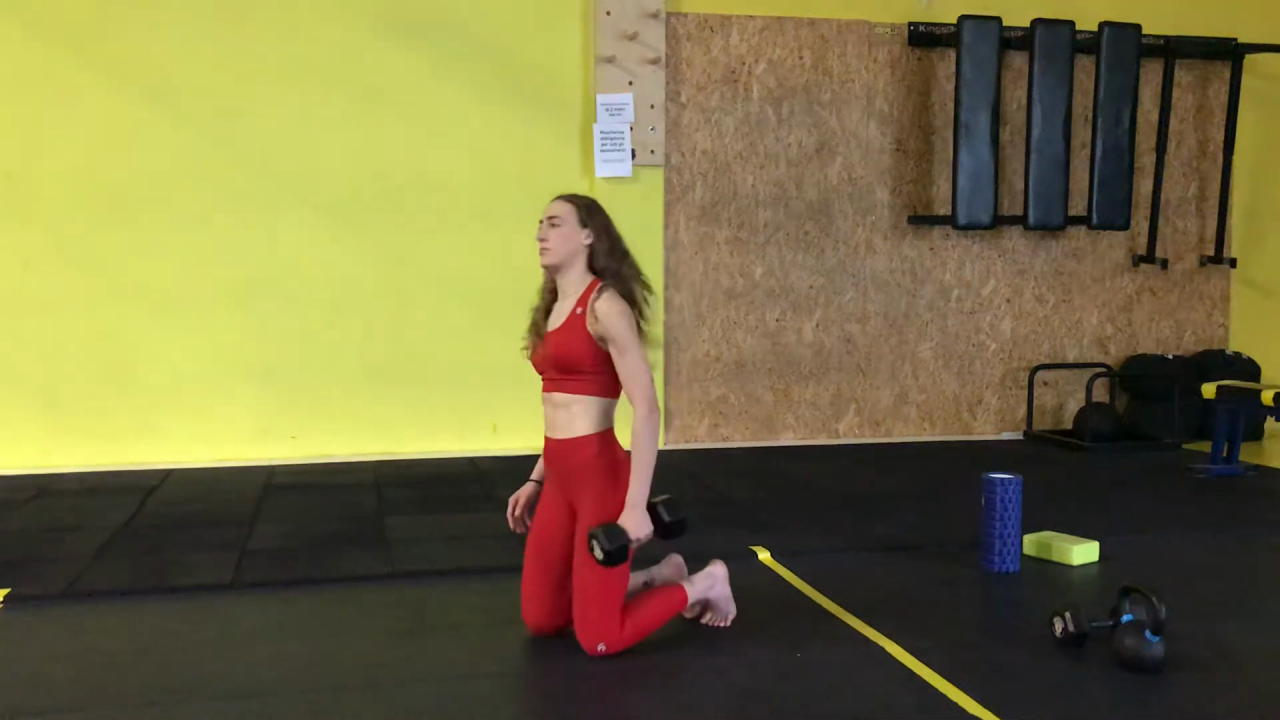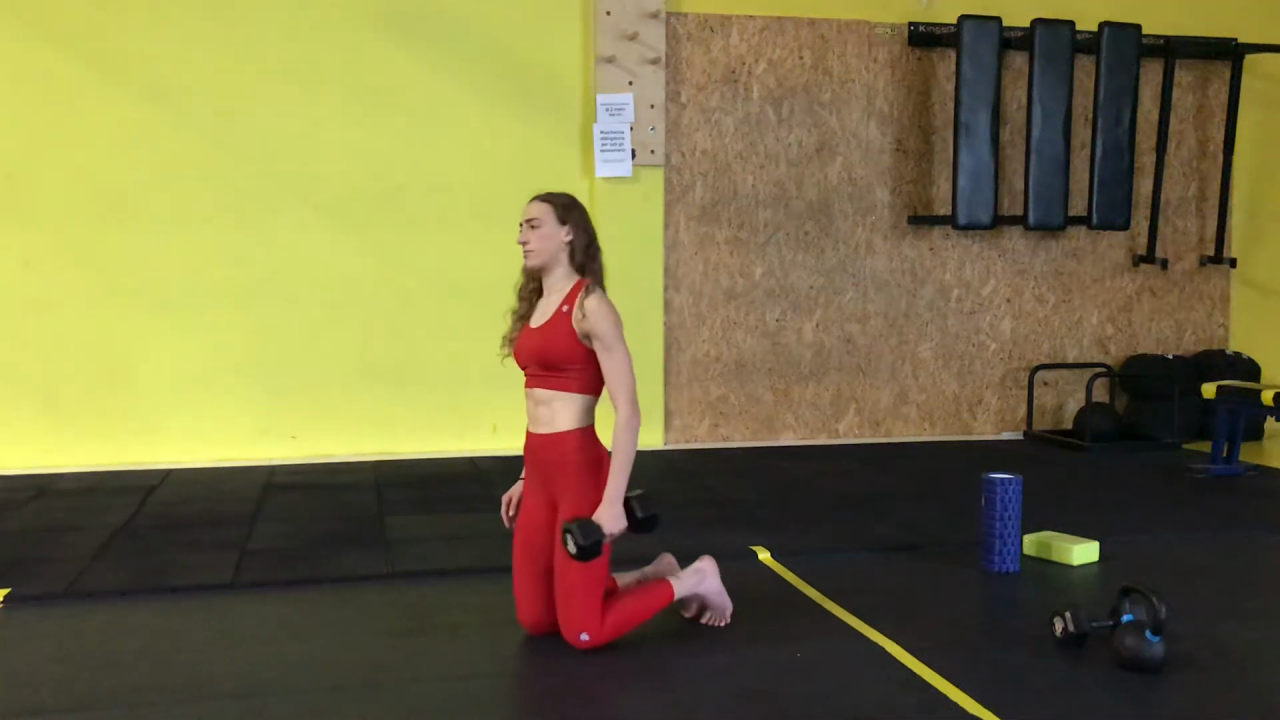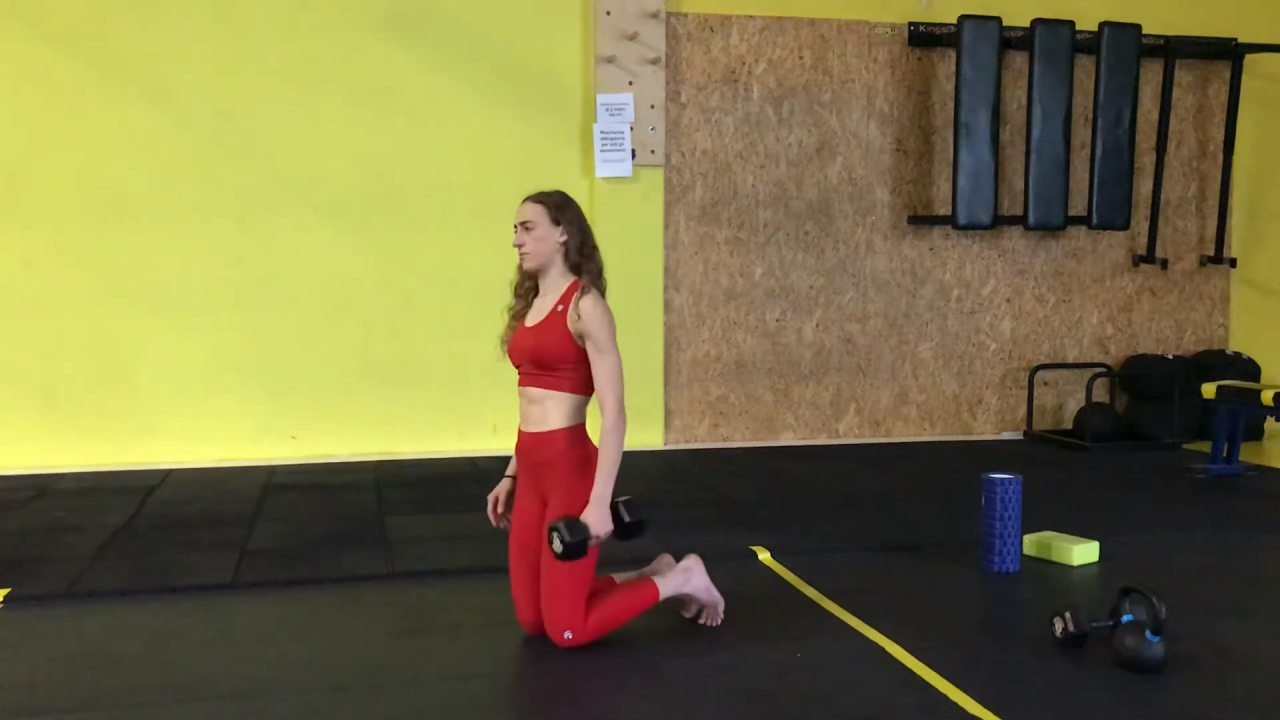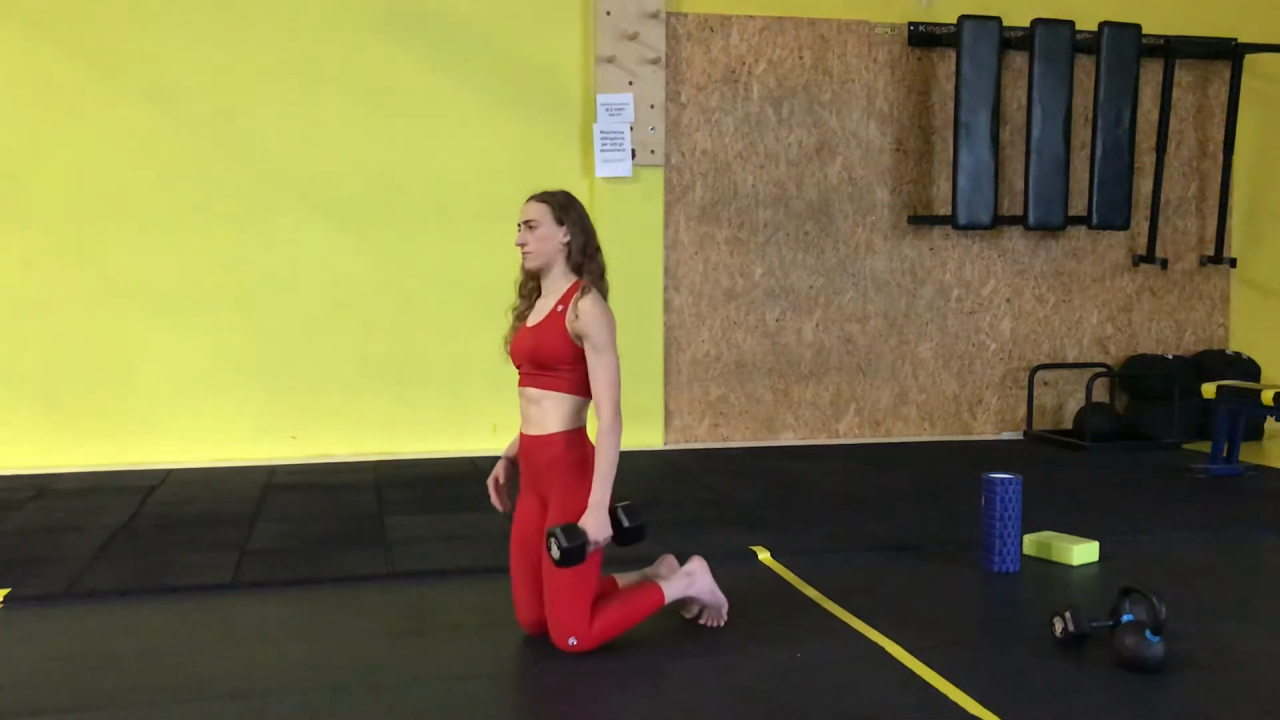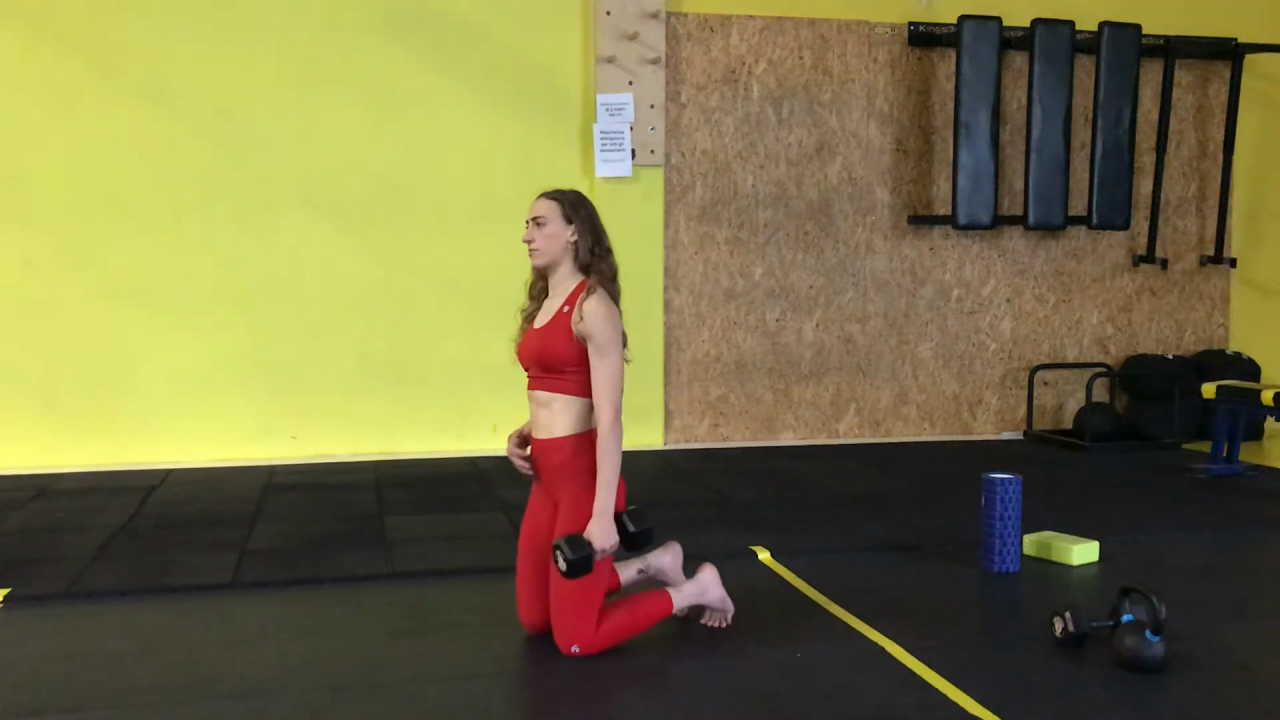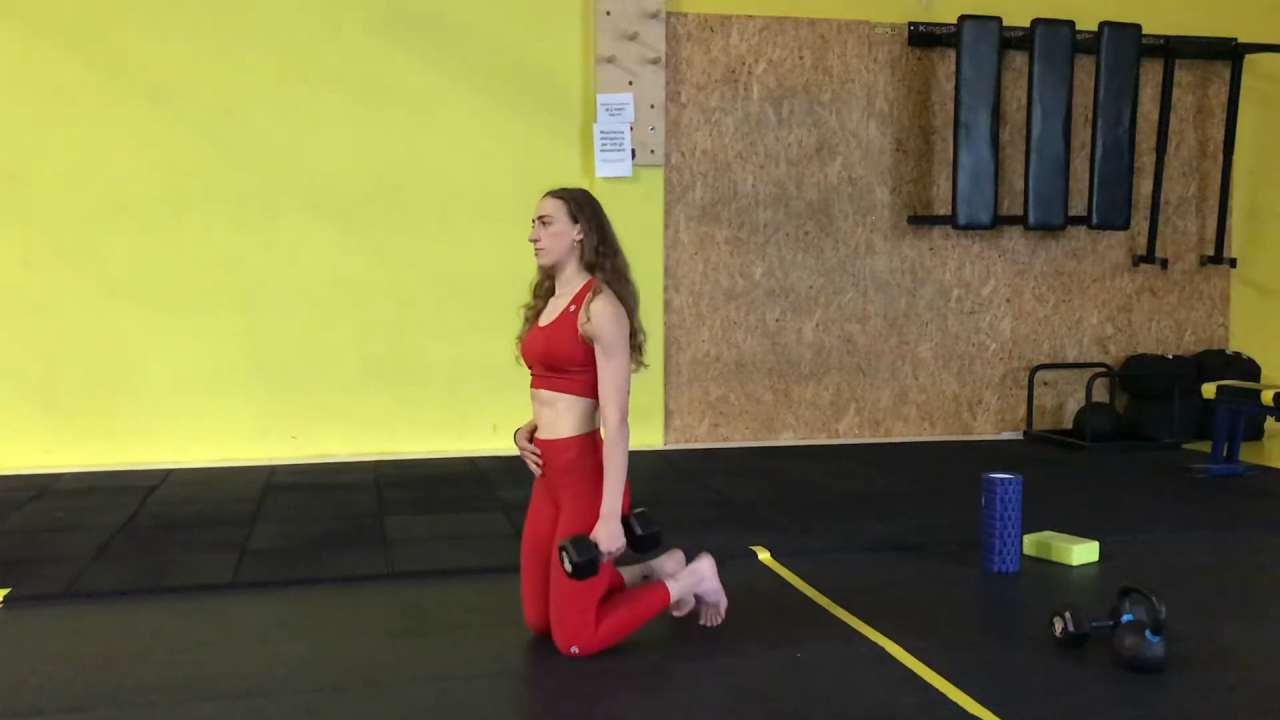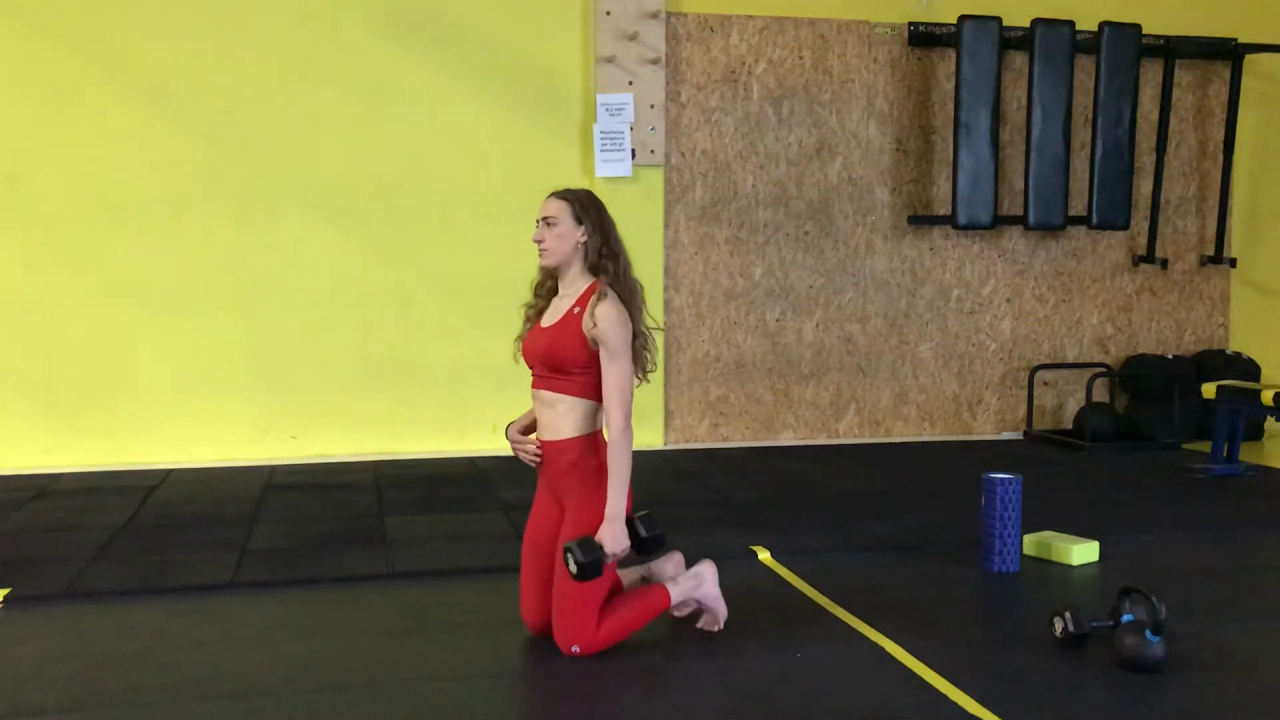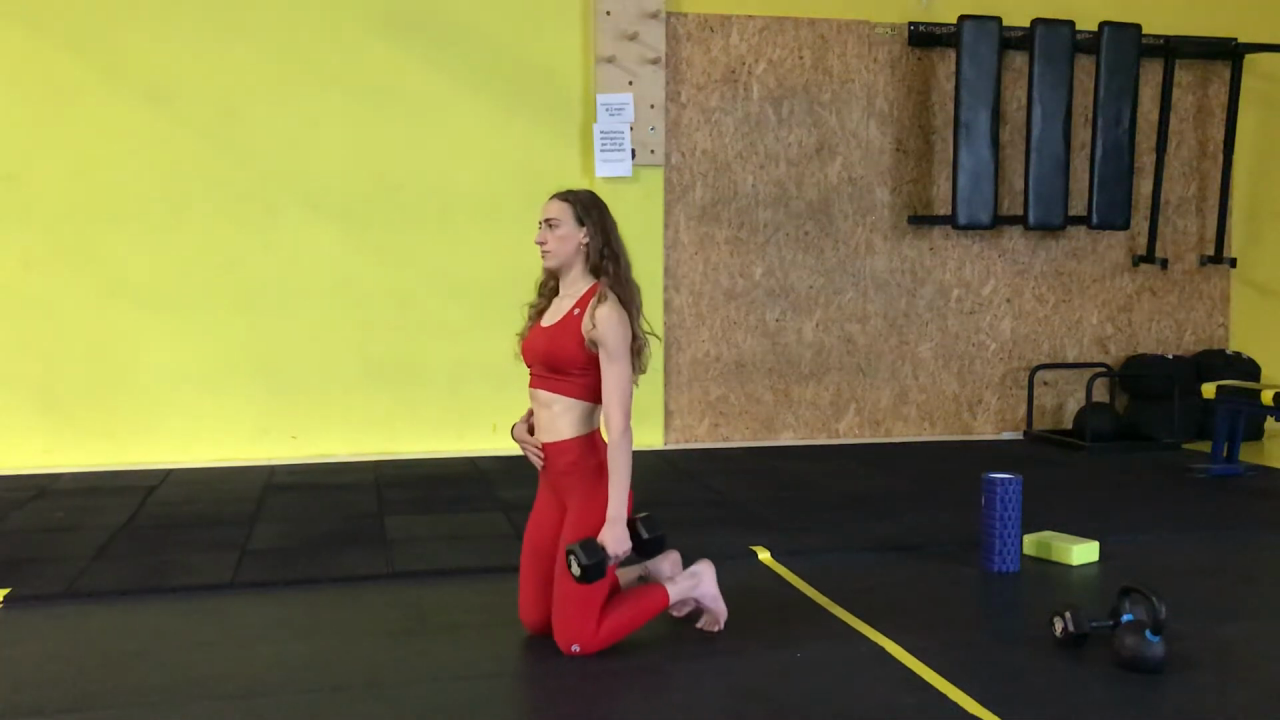
dt=0.2s
person 1, frame 1
left shoulder: (605, 305)
right shoulder: (554, 307)
left elbow: (647, 410)
left wrist: (637, 504)
right wrist: (536, 479)
left hip: (599, 471)
right hip: (561, 475)
left knee: (599, 638)
right knee: (539, 619)
left ankle: (703, 583)
right ankle: (657, 576)
person 1, frame 2
left shoulder: (589, 305)
right shoulder: (535, 305)
left elbow: (628, 410)
left wrist: (614, 500)
right wrist: (524, 477)
left hip: (581, 468)
right hip: (541, 470)
left knee: (582, 631)
right knee: (534, 619)
left ankle: (693, 580)
right ankle: (653, 575)
person 1, frame 3
left shoulder: (585, 306)
right shoulder: (530, 304)
left elbow: (614, 413)
left wrist: (601, 502)
right wrist: (510, 476)
left hip: (572, 468)
right hip: (533, 470)
left knee: (567, 629)
right knee: (533, 620)
left ankle: (680, 579)
right ankle: (653, 574)
person 1, frame 4
left shoulder: (586, 306)
right shoulder: (534, 303)
left elbow: (608, 416)
left wrist: (598, 506)
right wrist: (509, 456)
left hip: (572, 470)
right hip: (536, 472)
left knee: (570, 634)
right knee: (533, 620)
left ankle: (686, 582)
right ankle: (651, 575)
person 1, frame 5
left shoulder: (593, 306)
right shoulder: (544, 303)
left elbow: (609, 418)
left wrist: (603, 514)
right wrist: (521, 434)
left hip: (583, 474)
right hip: (546, 476)
left knee: (574, 639)
right knee: (534, 619)
left ankle: (695, 591)
right ankle: (648, 564)
person 1, frame 6
left shoulder: (600, 306)
right shoulder: (548, 303)
left elbow: (615, 419)
left wrist: (611, 515)
right wrist: (526, 431)
left hip: (586, 474)
right hip: (549, 476)
left knee: (574, 638)
right knee: (539, 620)
left ankle: (689, 579)
right ankle: (656, 570)
person 1, frame 7
left shoulder: (604, 309)
right shoulder: (548, 303)
left elbow: (619, 422)
left wrist: (616, 518)
right wrist: (520, 424)
left hip: (589, 475)
right hip: (552, 476)
left knee: (575, 638)
right knee: (538, 620)
left ankle: (690, 584)
right ankle: (653, 572)
person 1, frame 8
left shoulder: (603, 310)
right shoulder: (550, 303)
left elbow: (618, 424)
left wrist: (616, 519)
right wrist: (524, 424)
left hip: (590, 476)
right hip: (553, 477)
left knee: (575, 637)
right knee: (535, 619)
left ankle: (689, 584)
right ankle: (654, 570)
